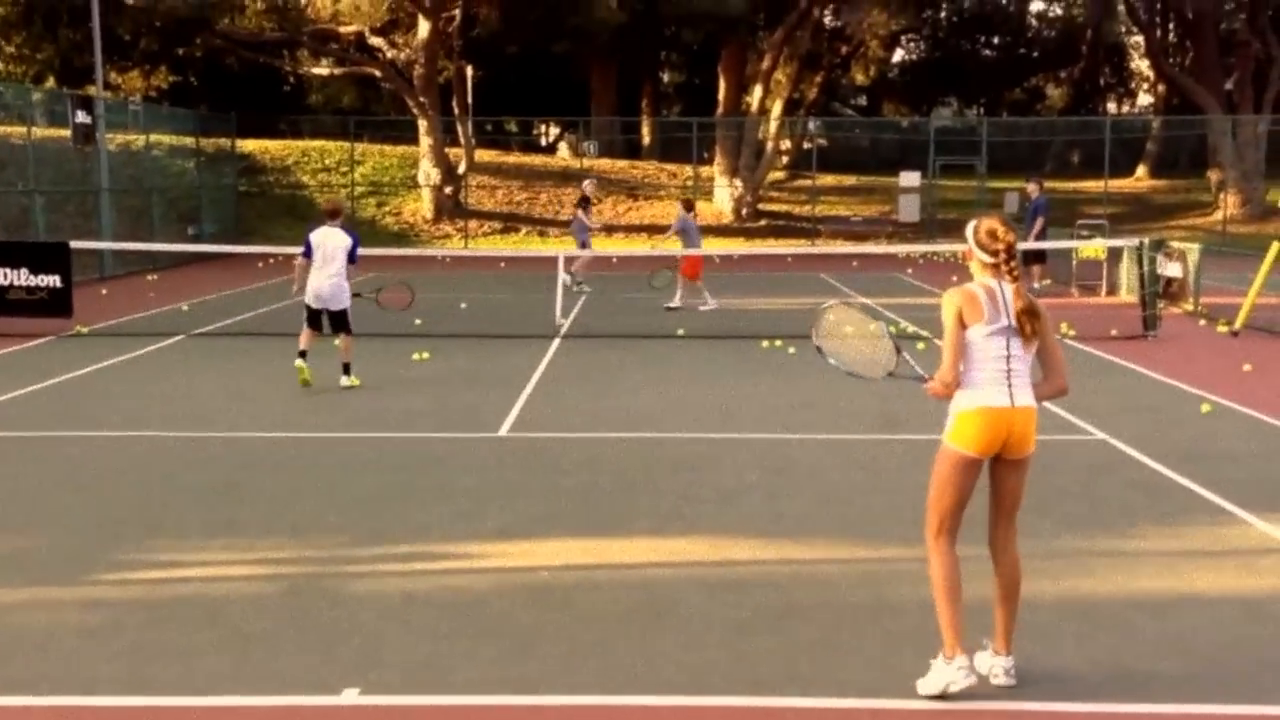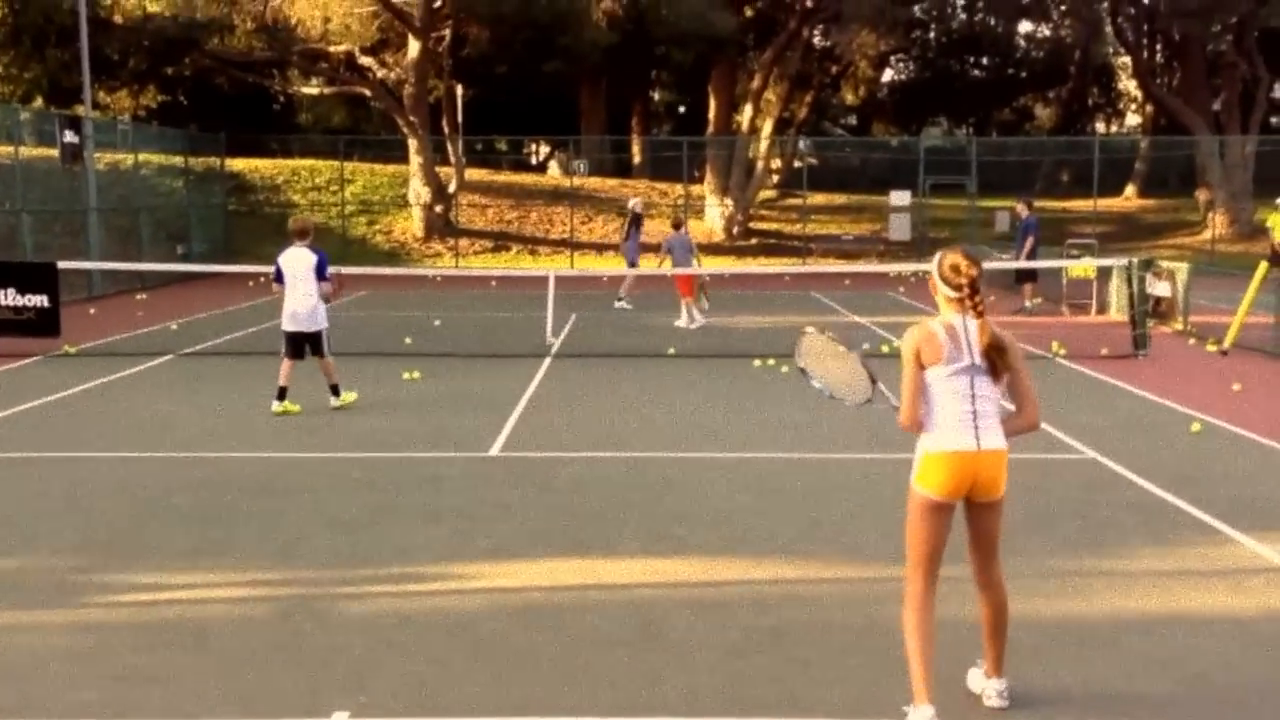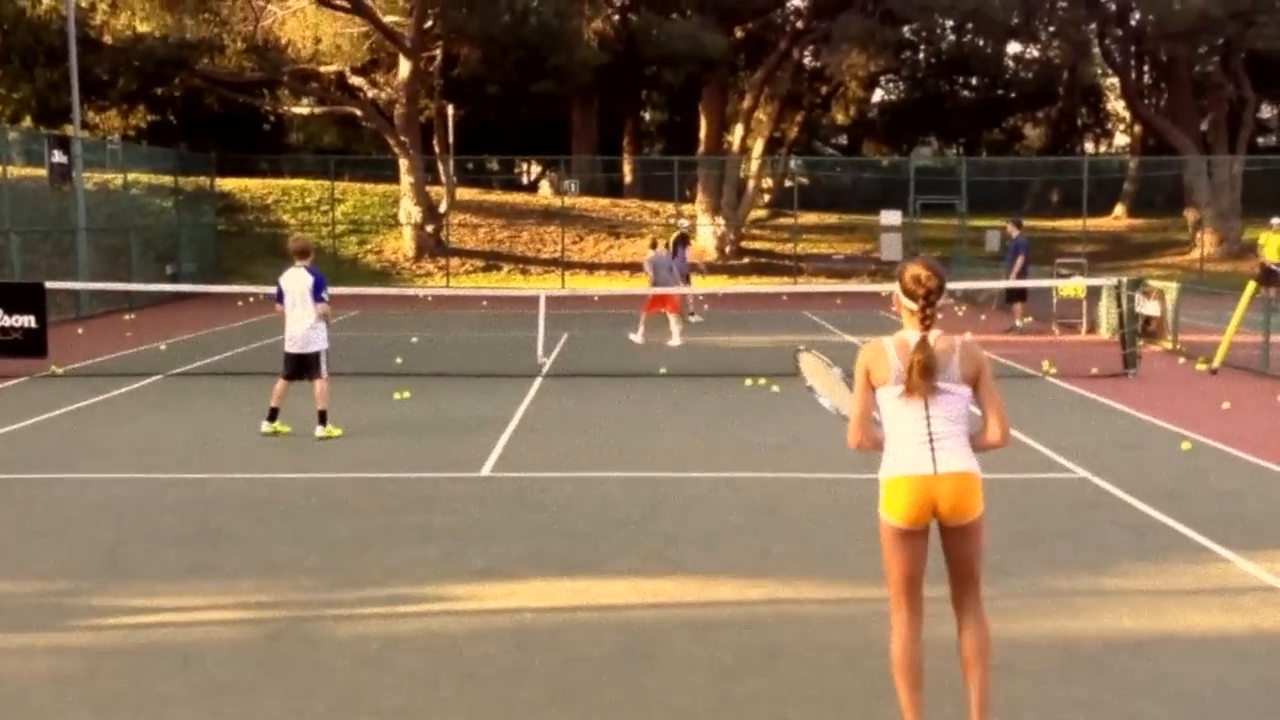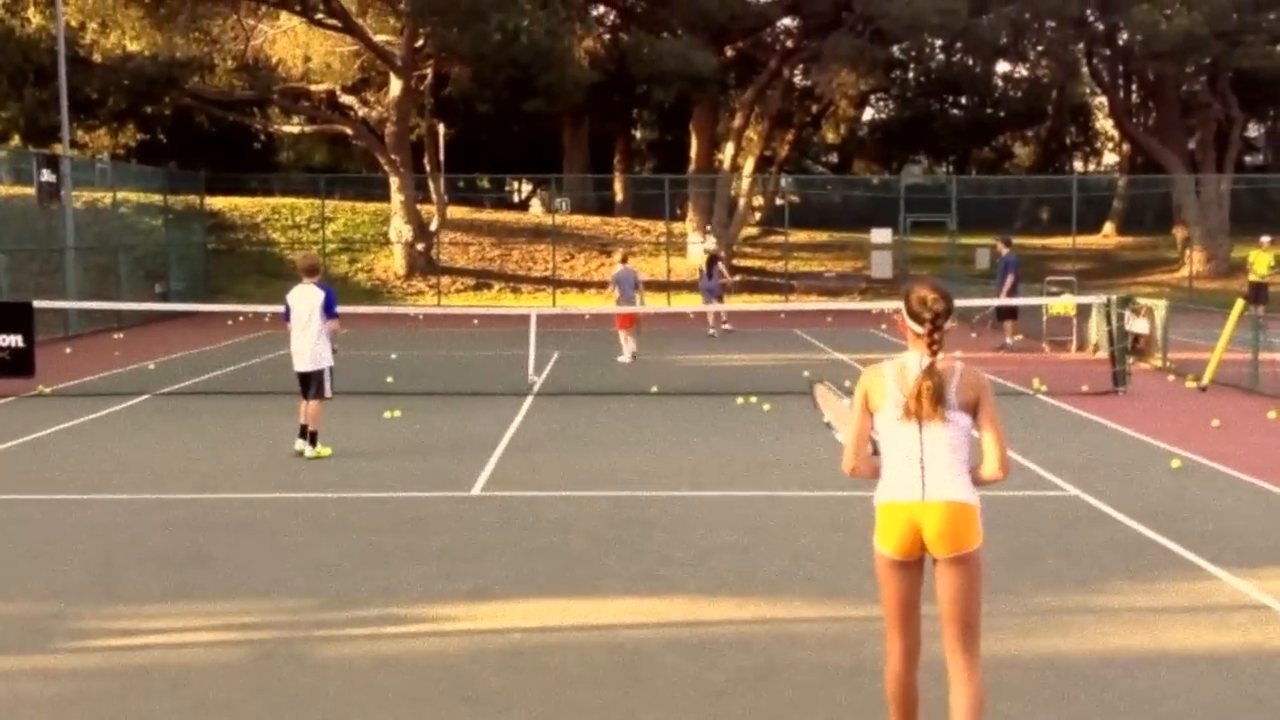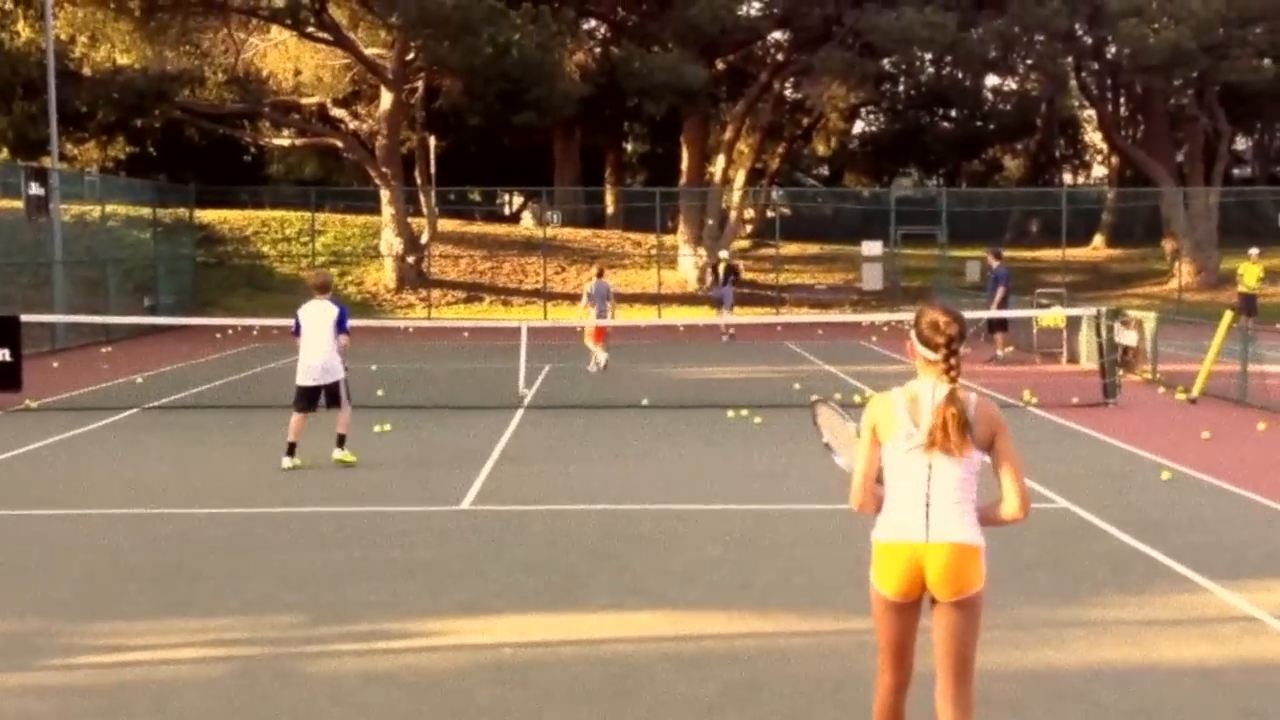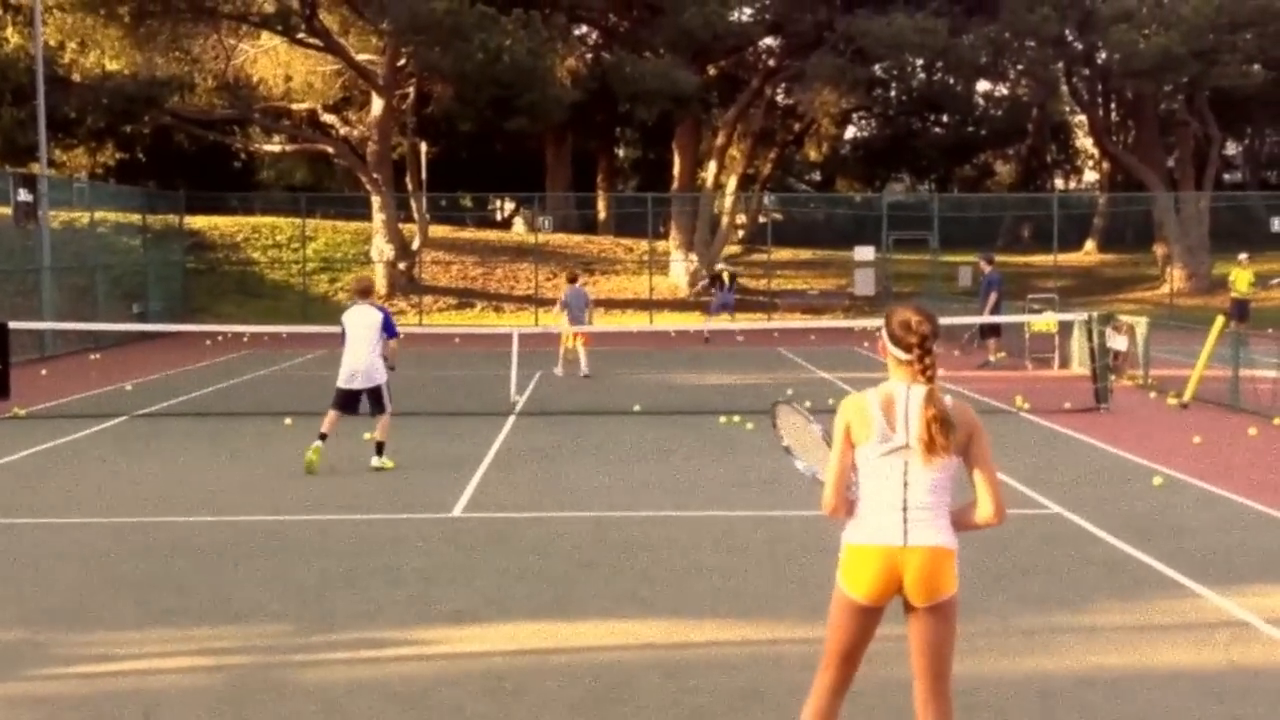
dt=0.4s
person 1, frame 1
left shoulder: (959, 298)
right shoulder: (1030, 305)
left elbow: (951, 376)
right elbow: (1058, 383)
left wrist: (939, 387)
right wrist: (1010, 396)
left hip: (974, 420)
right hip: (1022, 421)
left knee: (939, 538)
right knee: (1002, 540)
left ankle: (953, 658)
right ankle: (1001, 655)
person 1, frame 2
left shoulder: (920, 336)
right shoulder: (1000, 340)
left elbow: (908, 418)
right elbow: (1029, 418)
right wrist: (981, 432)
left hip: (939, 464)
right hip: (991, 462)
left knee: (918, 588)
right knee: (987, 573)
right ankle: (994, 682)
person 1, frame 3
left shoulder: (874, 355)
right shoulder: (969, 353)
left elbow: (858, 438)
right elbow: (997, 434)
left hip: (903, 487)
right hip: (961, 484)
left knee: (906, 614)
right knee: (968, 605)
person 1, frame 4
left shoulder: (873, 378)
right shoulder: (971, 380)
left elbow: (853, 464)
right elbow: (996, 466)
left hip: (895, 516)
right hip: (955, 515)
left knee: (902, 650)
right knee: (963, 656)
person 1, frame 5
left shoulder: (881, 407)
right shoulder: (986, 414)
left elbow: (861, 500)
right elbow: (1016, 507)
right wrist: (965, 515)
left hip: (895, 553)
right hip: (959, 556)
left knee: (891, 678)
person 1, frame 6
left shoulder: (855, 408)
right shoulder: (961, 416)
left elbow: (832, 503)
right elbow: (992, 510)
right wrist: (935, 519)
left hip: (867, 557)
right hip: (932, 560)
left knee: (833, 678)
person 2, frame 1
left shoulder: (313, 235)
right shoulder: (350, 238)
left elbow: (302, 263)
right elbow: (349, 270)
left wrist: (298, 284)
left hip: (314, 290)
right hip: (337, 291)
left knee: (309, 328)
right knee: (344, 333)
left ankle: (301, 360)
right ankle: (347, 376)
person 2, frame 2
left shoulder: (282, 257)
right shoulder: (317, 256)
left elbow: (277, 288)
right elbow: (326, 288)
right wrist: (328, 297)
left hip: (291, 314)
right hip: (313, 314)
left knee: (289, 357)
right knee: (323, 356)
left ankle: (280, 401)
right ankle: (337, 396)
person 2, frame 3
left shoulder: (284, 277)
right shoulder: (315, 276)
left elbow: (280, 308)
right elbow: (323, 309)
right wrist: (327, 319)
left hip: (292, 336)
right hip: (313, 336)
left knee: (286, 378)
right knee: (320, 379)
left ankle: (270, 421)
right ankle: (322, 426)
person 2, frame 4
left shoulder: (291, 294)
right shoulder: (325, 292)
left elbow: (289, 326)
right elbow: (333, 325)
right wrist: (330, 344)
left hip: (298, 353)
right hip: (319, 353)
left knee: (306, 397)
right knee: (316, 398)
left ankle: (301, 440)
right ankle: (312, 445)
person 2, frame 5
left shoulder: (302, 310)
right shoulder: (338, 309)
left elbow: (299, 340)
right elbow: (343, 341)
right wrist: (342, 360)
left hip: (306, 367)
right hip: (330, 366)
left knee: (300, 412)
right knee: (344, 407)
left ankle: (289, 456)
right ankle: (340, 449)
person 2, frame 6
left shoulder: (347, 316)
right shoulder: (382, 314)
left elbow: (346, 343)
right elbow: (392, 344)
right wrist: (390, 362)
left hip: (348, 370)
right hip: (373, 372)
left knee: (335, 410)
right knee: (383, 413)
left ankle: (319, 443)
right ankle: (378, 457)
